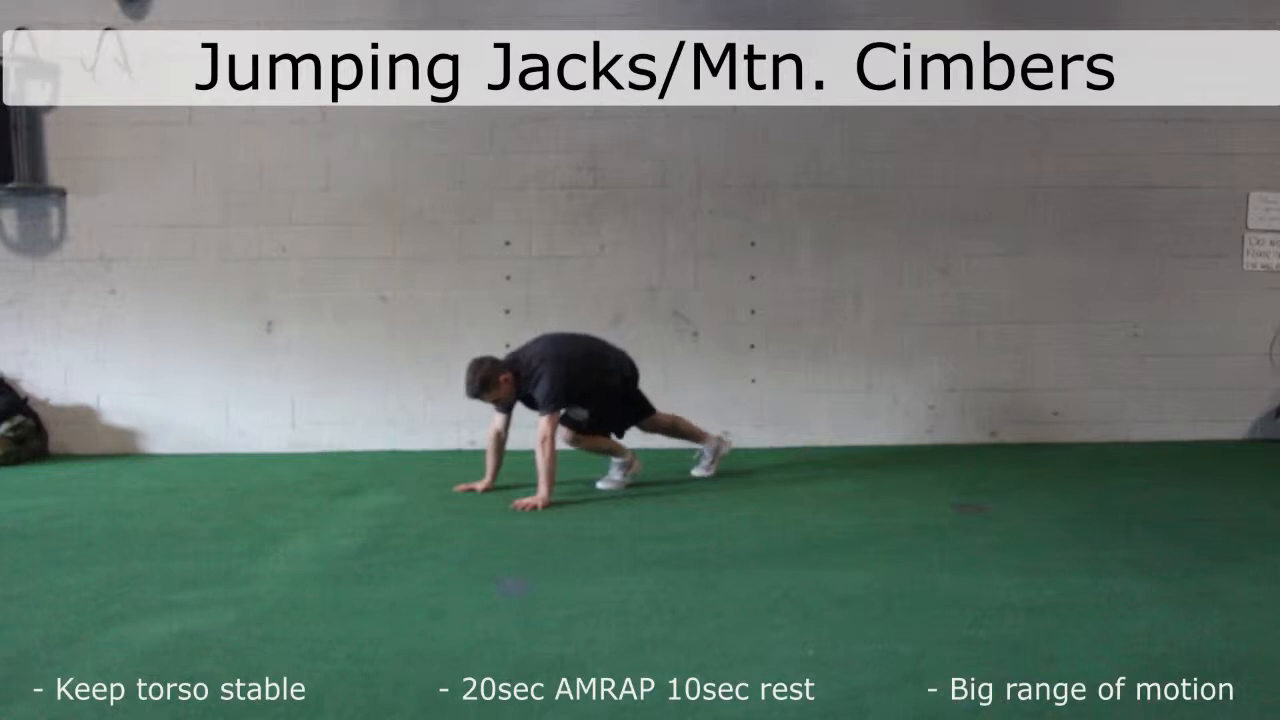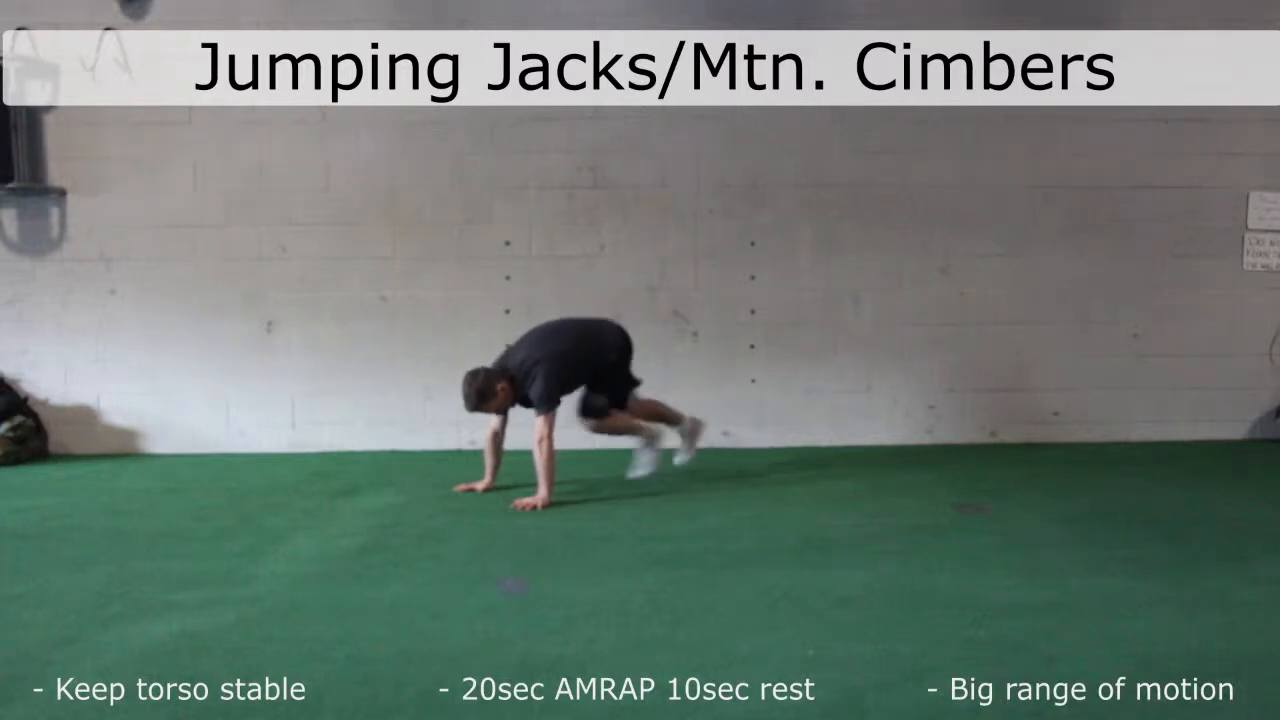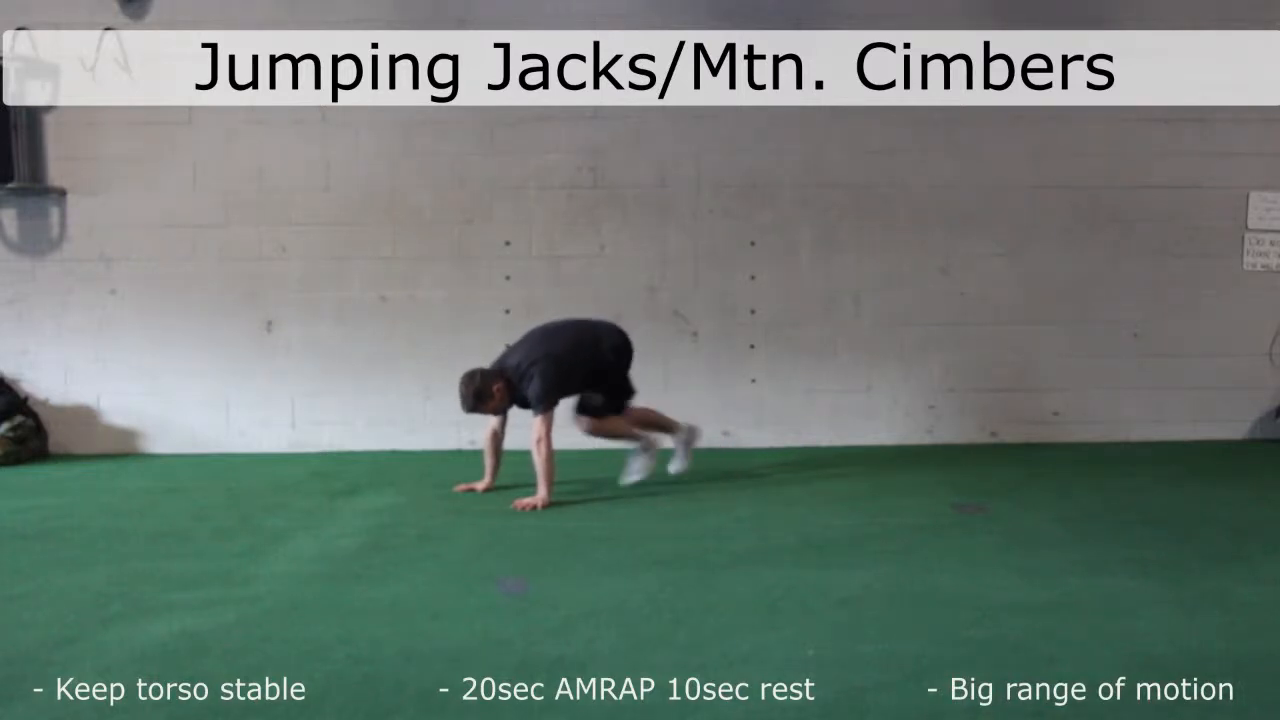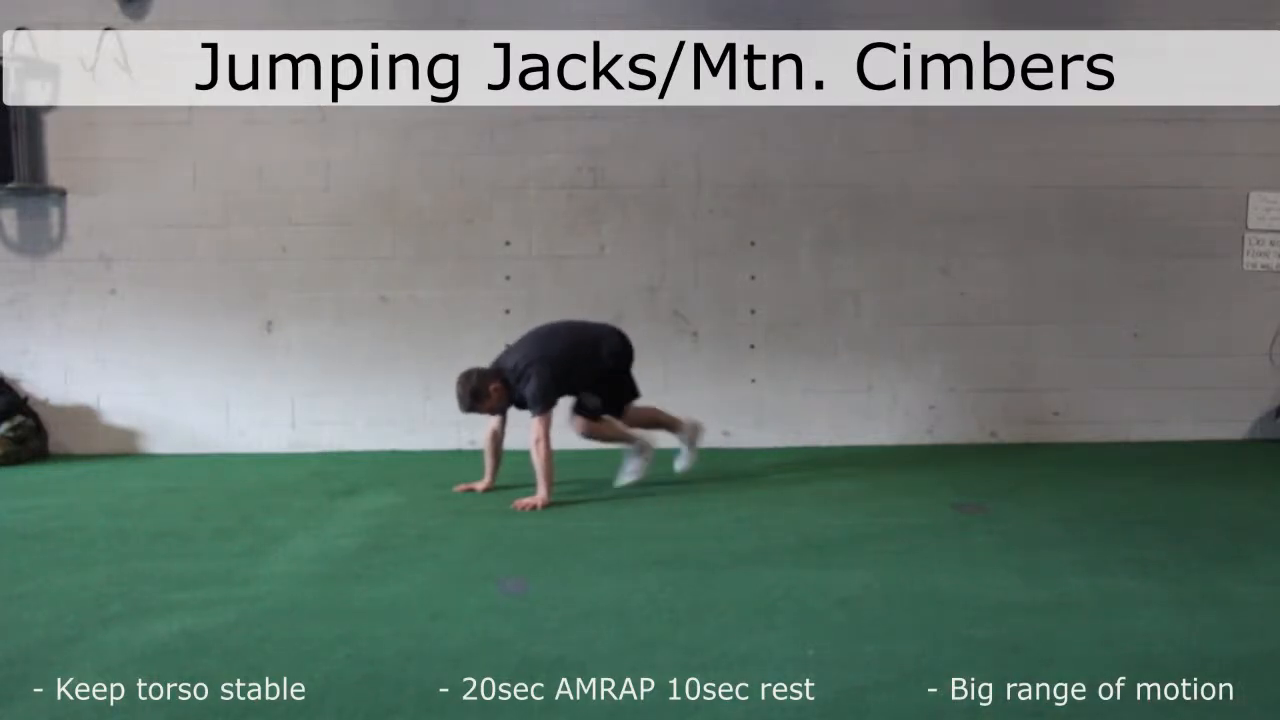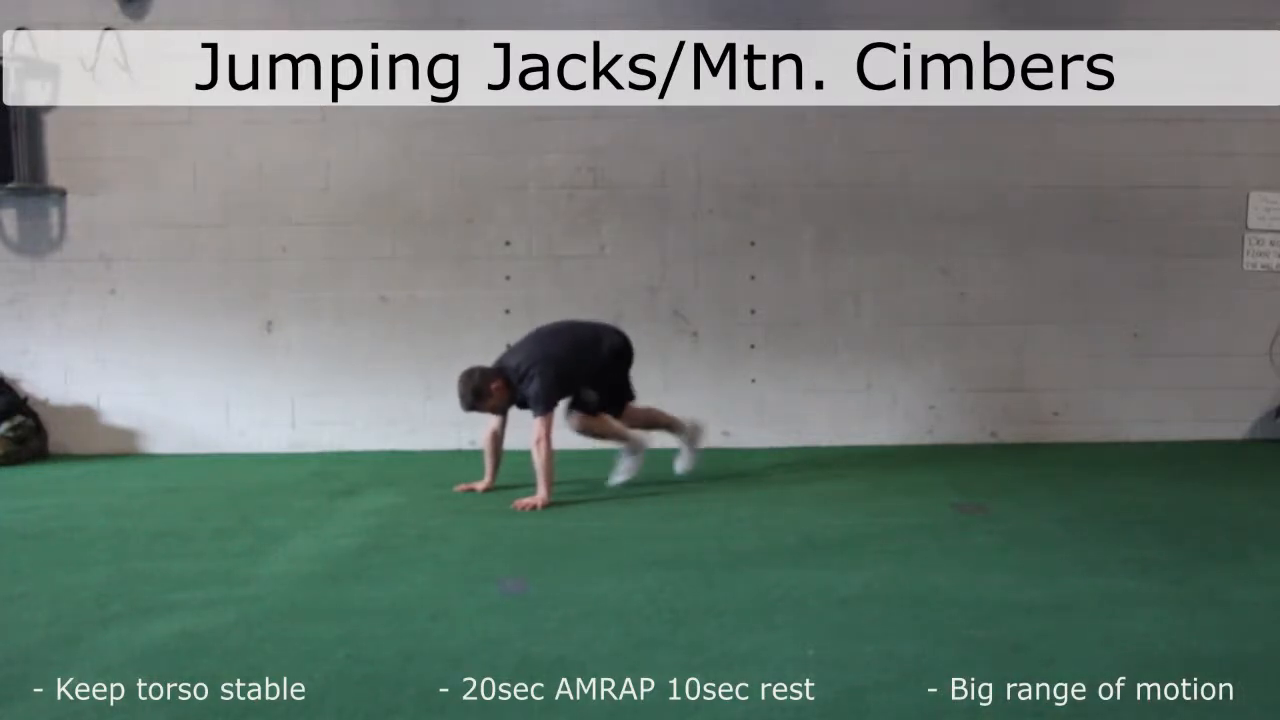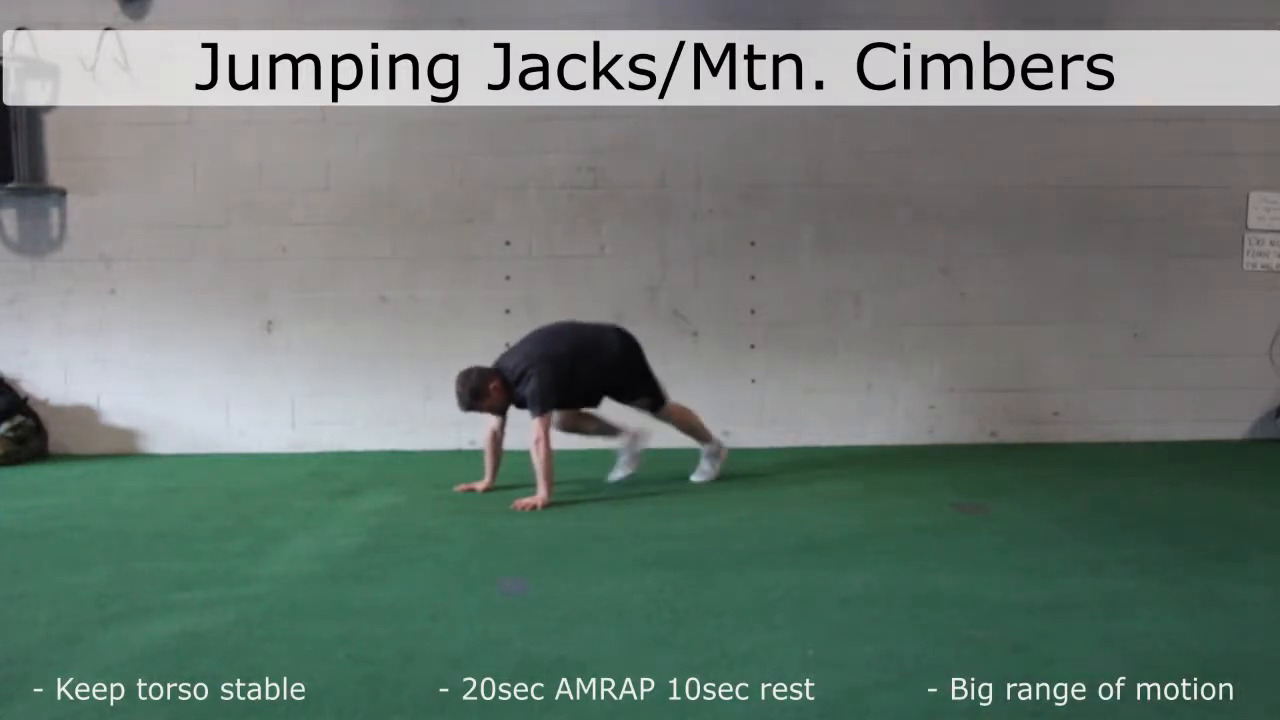
dt=0.7s
person 1, frame 1
left shoulder: (546, 375)
right shoulder: (506, 374)
left elbow: (545, 438)
right elbow: (498, 431)
left wrist: (543, 495)
right wrist: (488, 480)
left hip: (617, 374)
right hip: (597, 375)
left knee: (570, 432)
right knee: (649, 422)
left ankle: (624, 460)
right ankle: (712, 444)
person 1, frame 2
left shoulder: (540, 377)
right shoulder: (498, 375)
left elbow: (542, 437)
right elbow: (495, 431)
left wrist: (543, 494)
right wrist: (487, 480)
left hip: (611, 345)
right hip: (595, 350)
left knee: (594, 419)
right knee: (625, 405)
left ankle: (648, 436)
right ankle: (685, 425)
person 1, frame 3
left shoulder: (537, 377)
right shoulder: (497, 376)
left elbow: (541, 438)
right elbow: (495, 431)
left wrist: (543, 494)
right wrist: (487, 480)
left hip: (611, 348)
right hip: (591, 354)
left knee: (590, 422)
right knee: (616, 413)
left ankle: (644, 444)
right ankle: (681, 433)
person 1, frame 4
left shoulder: (533, 379)
right shoulder: (496, 376)
left elbow: (539, 439)
right elbow: (495, 431)
left wrist: (543, 495)
right wrist: (487, 480)
left hip: (611, 352)
right hip: (593, 356)
left knee: (582, 424)
right knee: (619, 414)
left ankle: (636, 446)
right ankle: (682, 430)
person 1, frame 5
left shoulder: (536, 378)
right shoulder: (498, 375)
left elbow: (541, 438)
right elbow: (494, 431)
left wrist: (543, 494)
right wrist: (487, 480)
left hip: (611, 350)
right hip: (594, 354)
left knee: (580, 420)
right knee: (618, 414)
left ankle: (631, 444)
right ankle: (685, 430)
person 1, frame 6
left shoulder: (533, 379)
right shoulder: (498, 375)
left elbow: (539, 438)
right elbow: (494, 430)
left wrist: (543, 495)
right wrist: (487, 481)
left hip: (614, 353)
right hip: (593, 356)
left knee: (658, 408)
right knee: (561, 419)
left ankle: (711, 448)
right ankle: (626, 439)
